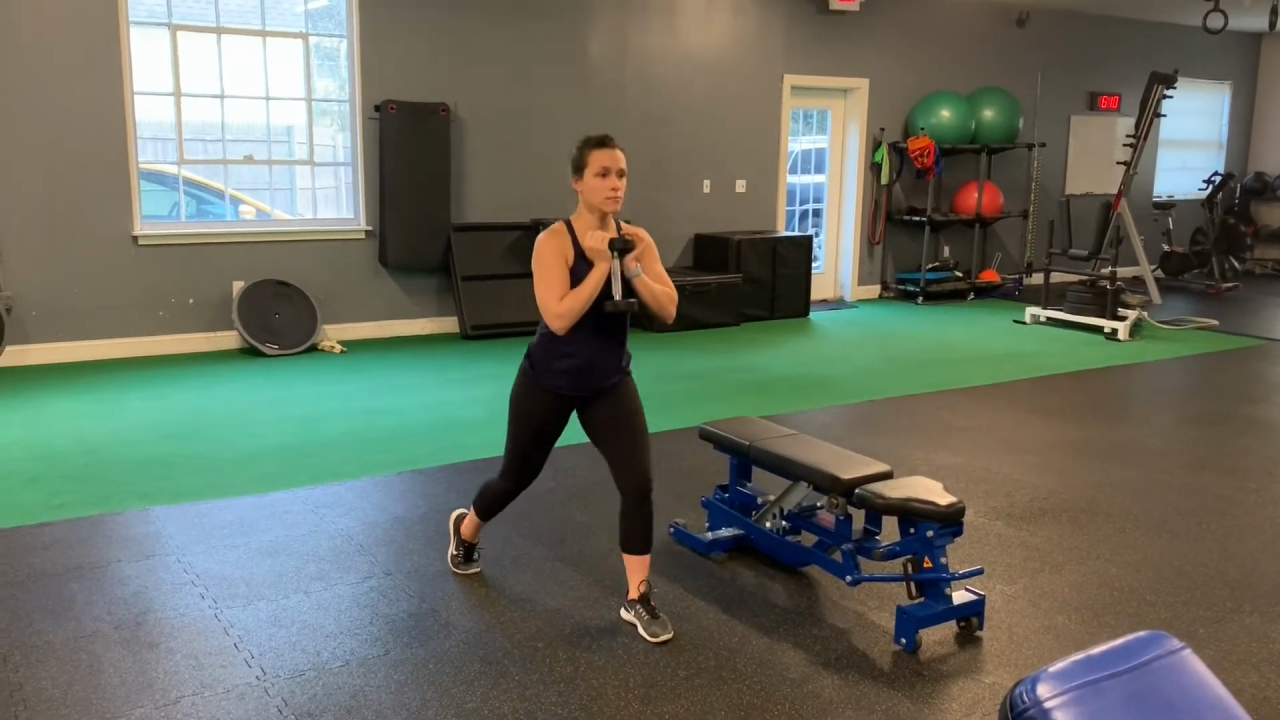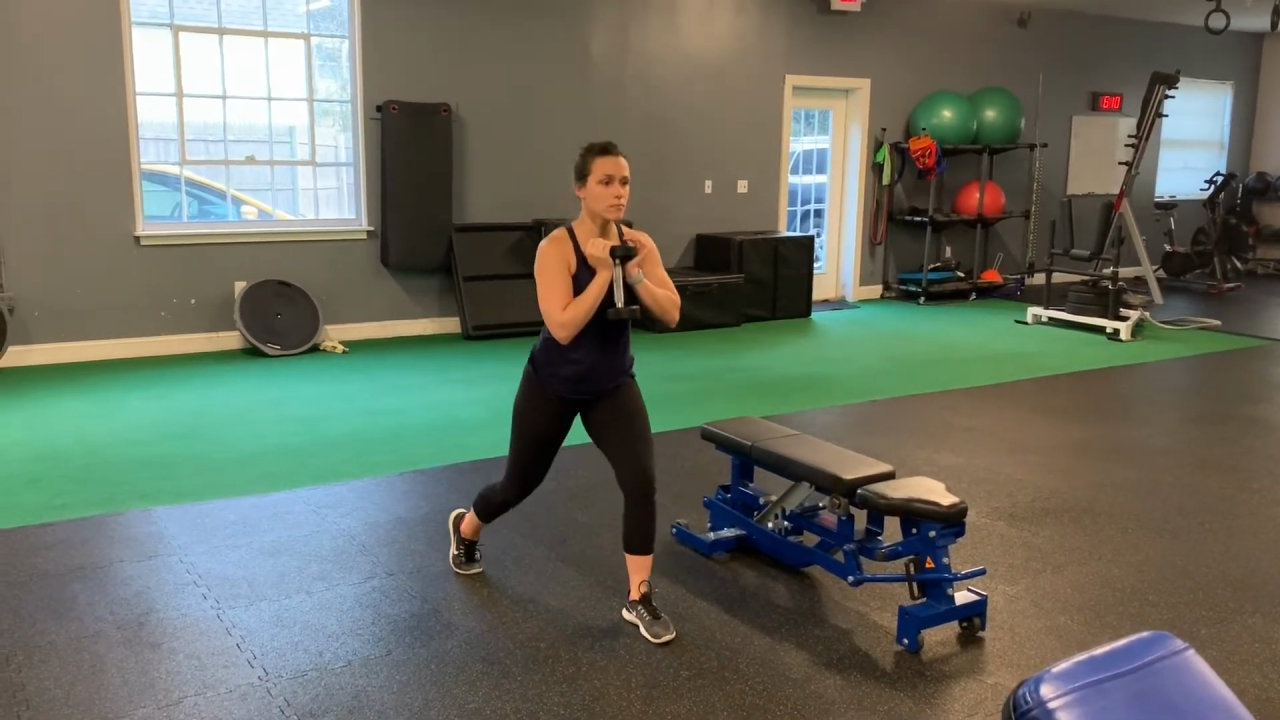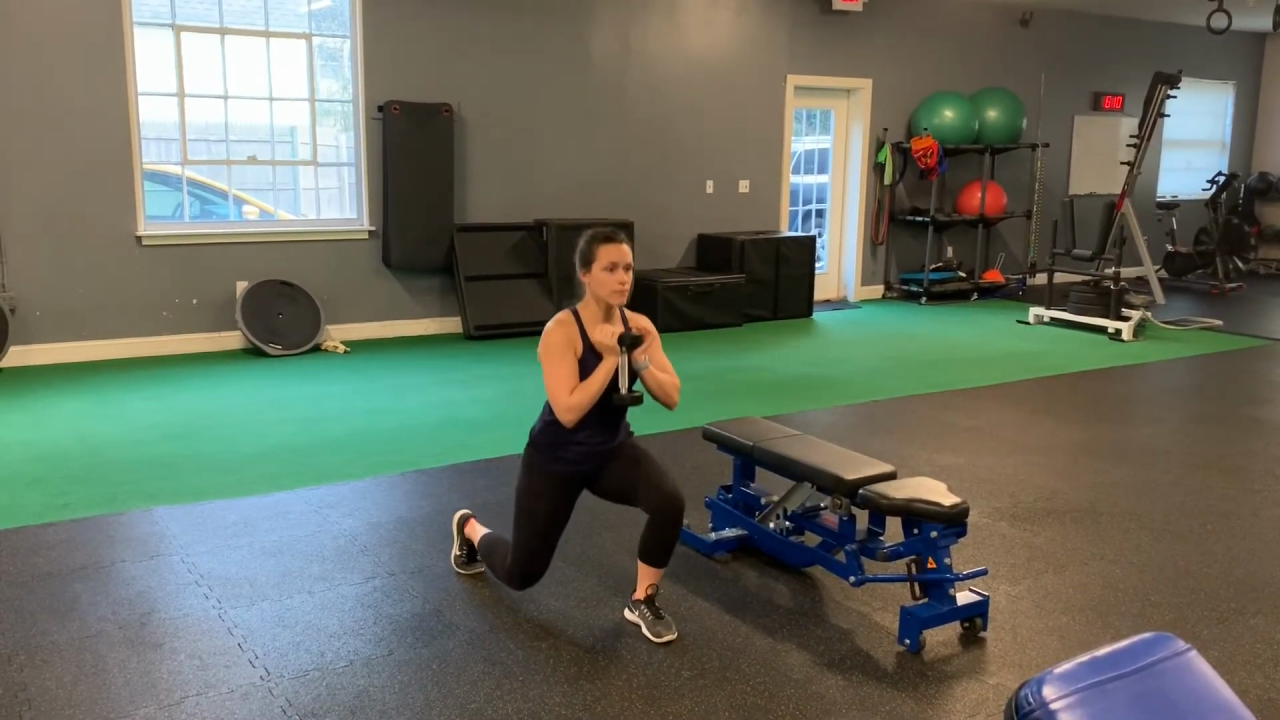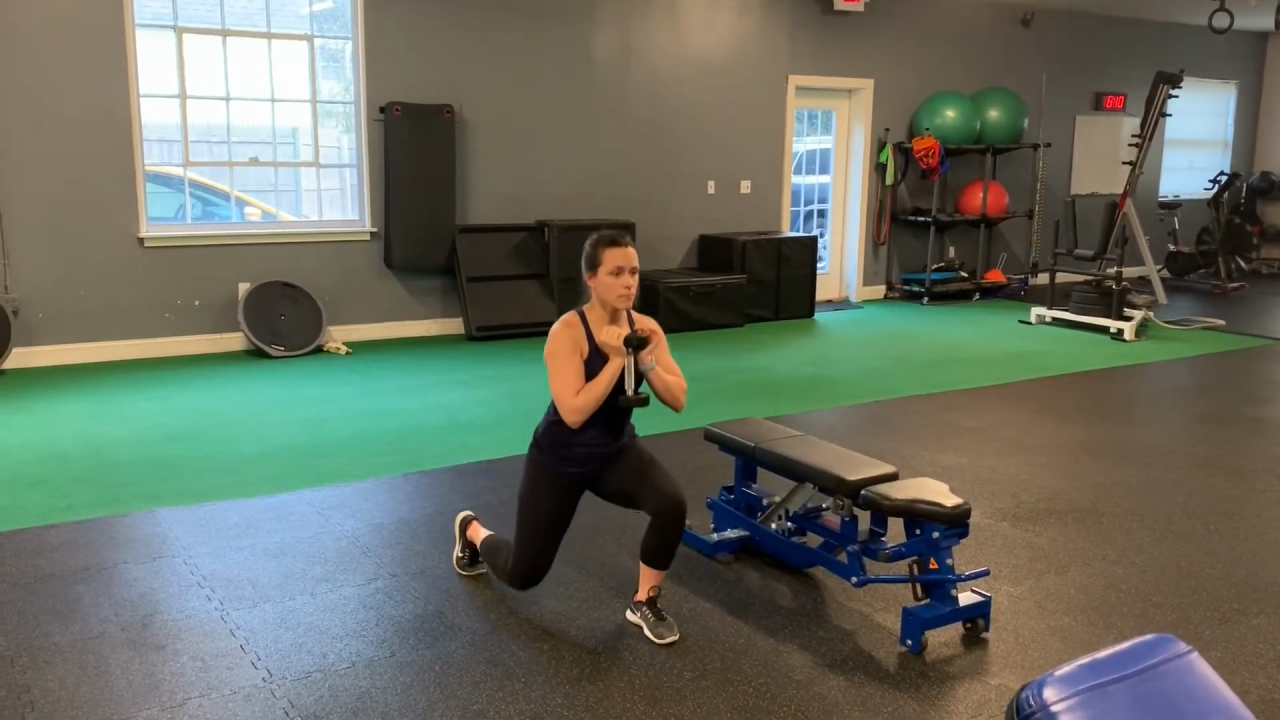
dt=0.4s
person 1, frame 1
left shoulder: (637, 239)
right shoulder: (555, 240)
left elbow: (669, 311)
right elbow: (558, 318)
left wrist: (631, 267)
right wrist: (601, 264)
left hip: (610, 381)
right hip: (549, 380)
left knee: (638, 483)
right knee: (515, 477)
left ankle: (638, 598)
right ankle: (464, 530)
person 1, frame 2
left shoulder: (640, 244)
right shoulder: (557, 246)
left elbow: (671, 315)
right elbow: (562, 327)
left wrist: (634, 274)
right wrist: (603, 273)
left hip: (613, 385)
right hip: (553, 385)
left knee: (640, 482)
right knee: (520, 483)
left ankle: (639, 599)
right ankle: (465, 528)
person 1, frame 3
left shoulder: (640, 326)
right shoulder: (561, 331)
left elbow: (672, 397)
right elbow: (568, 412)
left wrist: (639, 359)
right wrist: (610, 359)
left hip: (613, 450)
right hip: (555, 460)
left knee: (669, 503)
right knee: (523, 573)
left ankle: (643, 601)
right ankle: (470, 528)
person 1, frame 4
left shoulder: (646, 328)
right shoulder: (568, 332)
left elbow: (679, 399)
right elbow: (573, 413)
left wrist: (647, 361)
right wrist: (617, 359)
left hip: (616, 452)
right hip: (559, 460)
left knee: (671, 505)
right knee: (524, 575)
left ankle: (645, 603)
right ankle: (472, 530)
